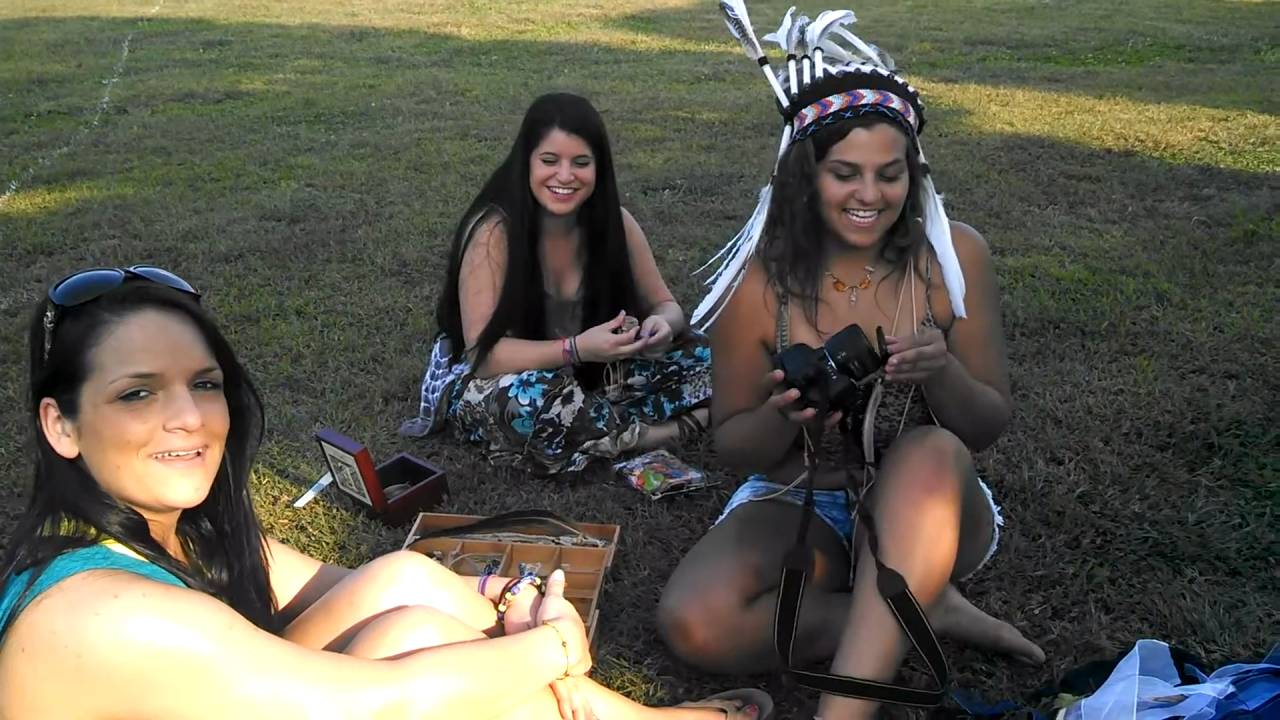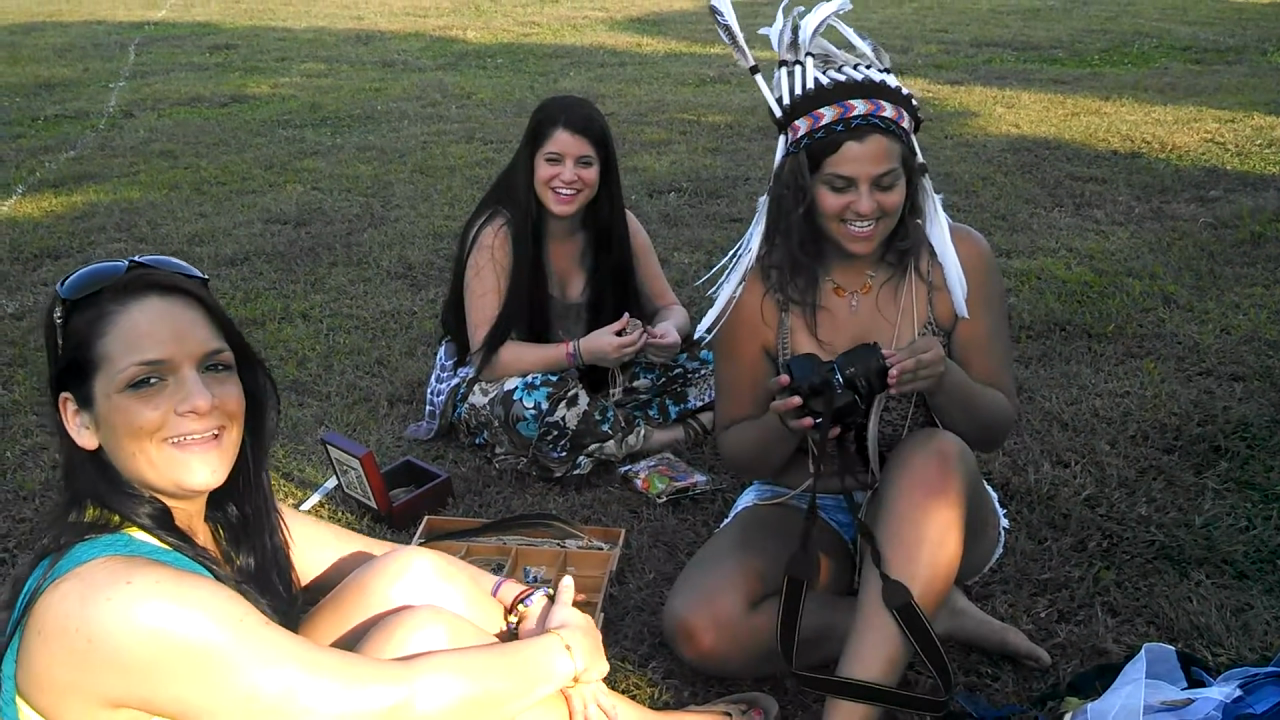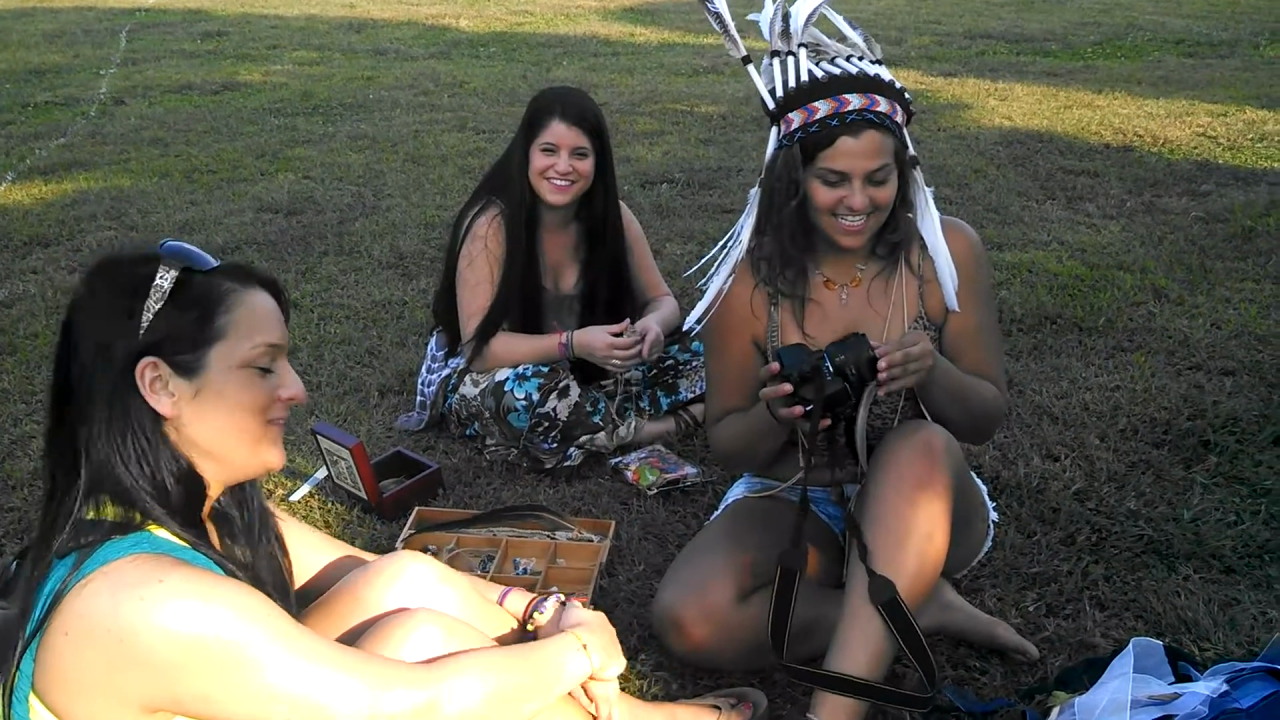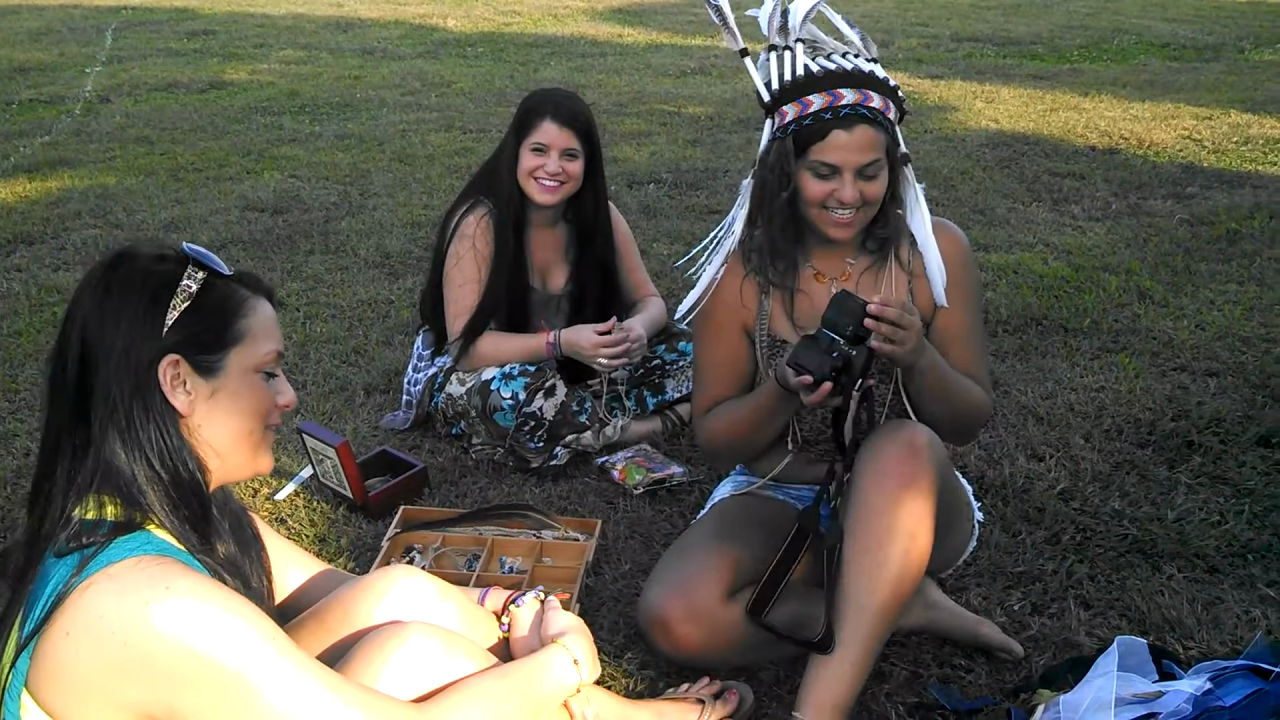
dt=0.5s
person 1, frame 1
left shoulder: (182, 524)
right shoulder: (97, 616)
left elbow: (351, 591)
left wrist: (504, 613)
right wrist: (553, 644)
left knee: (407, 582)
right knee: (415, 634)
person 1, frame 2
left shoulder: (218, 508)
right shoulder: (117, 603)
left elbow: (393, 570)
left wrist: (531, 610)
right wrist: (562, 652)
left knee: (412, 577)
right knee: (420, 634)
person 1, frame 3
left shoulder: (201, 506)
right shoulder: (141, 604)
left elbow: (369, 575)
left wrist: (543, 616)
right wrist: (580, 647)
left knee: (409, 580)
right knee: (419, 637)
person 1, frame 4
left shoulder: (164, 509)
right shoulder: (146, 606)
left elbow: (357, 597)
left wrist: (514, 618)
right wrist: (563, 658)
left knee: (401, 593)
right knee: (411, 653)
person 2, frame 1
left shoulder: (956, 256)
right shoulder: (759, 280)
left elbow: (990, 426)
right elbow: (734, 447)
left wrist: (944, 372)
right wrist: (784, 417)
left hip: (928, 513)
right hip: (798, 509)
left knee: (930, 449)
right knee: (693, 623)
right ankle: (926, 612)
person 2, frame 2
left shoulder: (958, 257)
right shoulder: (763, 285)
left elbow: (997, 428)
right elbow: (737, 453)
left wrist: (942, 379)
right wrist: (784, 426)
left hip: (931, 515)
right hip: (803, 515)
left knee: (935, 454)
right knee: (699, 626)
right ankle: (931, 613)
person 2, frame 3
left shoulder: (948, 251)
right shoulder: (752, 277)
left elbow: (987, 419)
right elbow: (727, 444)
left wrist: (934, 372)
right wrist: (775, 418)
left hip: (923, 508)
right hip: (793, 505)
left knee: (920, 444)
right knee: (688, 618)
right ankle: (919, 608)
person 2, frame 4
left shoulder: (936, 250)
right shoulder: (744, 270)
left elbow: (970, 422)
right elbow: (713, 437)
left wrist: (917, 357)
right wrist: (785, 396)
left hip: (906, 506)
right hip: (779, 503)
left knee: (904, 444)
right knee: (673, 616)
right ankle: (903, 606)
person 3, frame 1
left shoulder: (613, 221)
right shoulder: (494, 230)
left elbow: (665, 305)
right elbow: (483, 354)
left wrist: (661, 325)
right wrist: (575, 349)
left hip: (587, 377)
right hip: (490, 384)
left knee: (697, 353)
right knee: (530, 403)
right ankle: (669, 430)
person 3, frame 2
left shoulder: (618, 223)
right shoulder: (499, 232)
left elbow: (669, 309)
right elbow: (487, 356)
left wrist: (668, 331)
right wrist: (579, 351)
left hip: (592, 378)
right hip: (498, 388)
left knee: (701, 358)
right knee: (535, 406)
right ankle: (672, 432)
person 3, frame 3
left shoulder: (611, 216)
right shoulder: (492, 223)
left elbow: (661, 301)
right elbow: (479, 347)
left wrist: (652, 326)
right wrist: (572, 345)
left hip: (580, 372)
right hip: (489, 380)
left knee: (693, 349)
right knee: (525, 397)
right ankle: (664, 425)
person 3, frame 4
left shoulder: (599, 215)
right shoulder: (480, 222)
left elbow: (649, 302)
right elbow: (465, 346)
left wrist: (638, 328)
right wrist: (559, 343)
left hip: (567, 371)
right hip: (477, 377)
left knee: (682, 347)
right knee: (513, 395)
right ankle: (654, 424)
